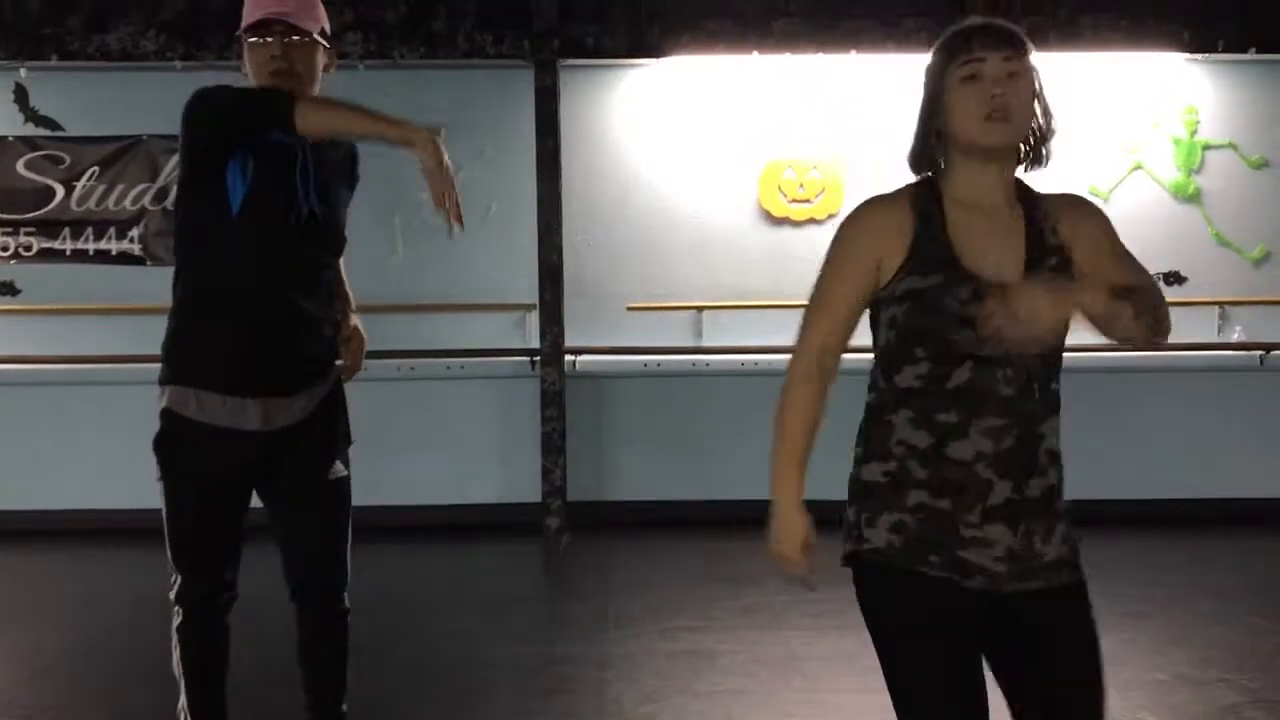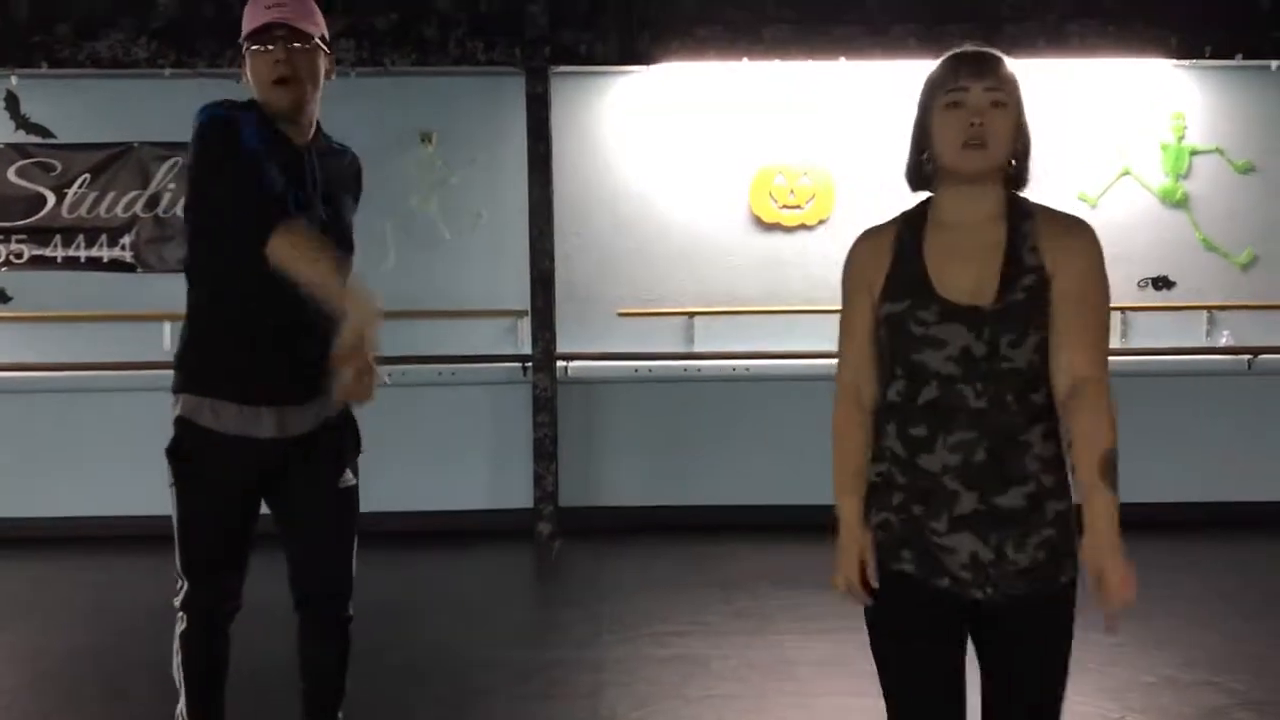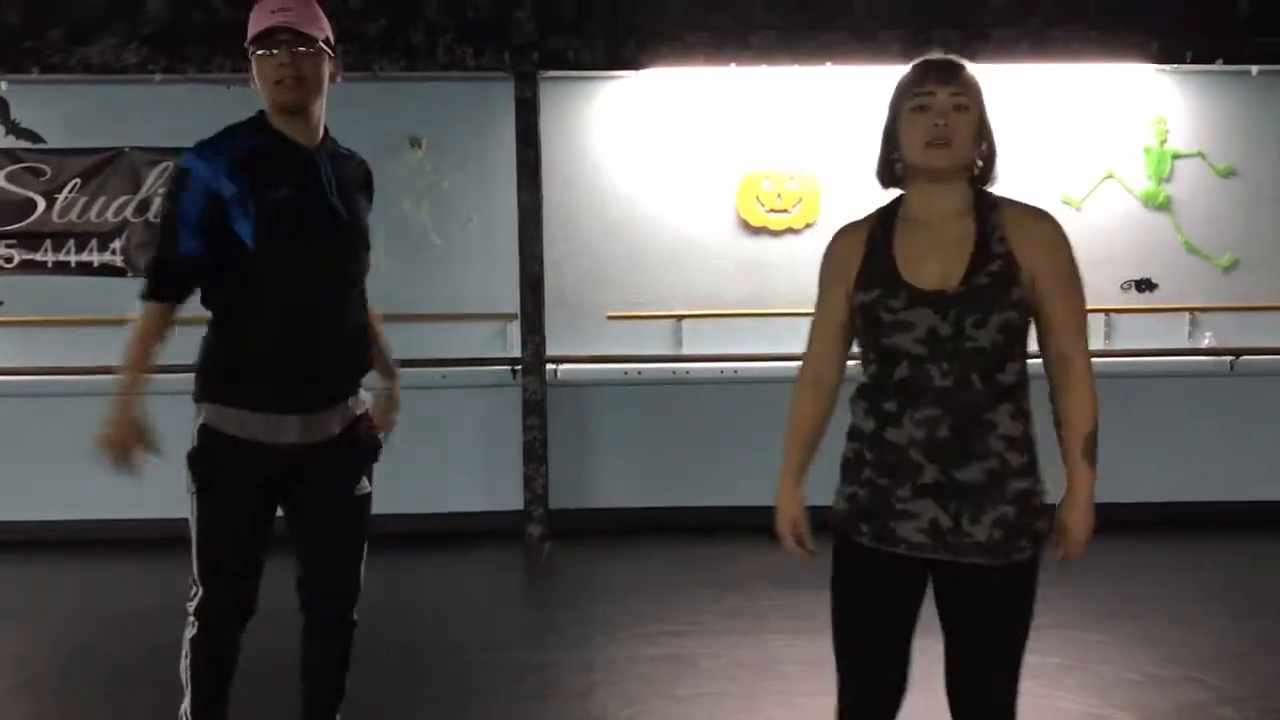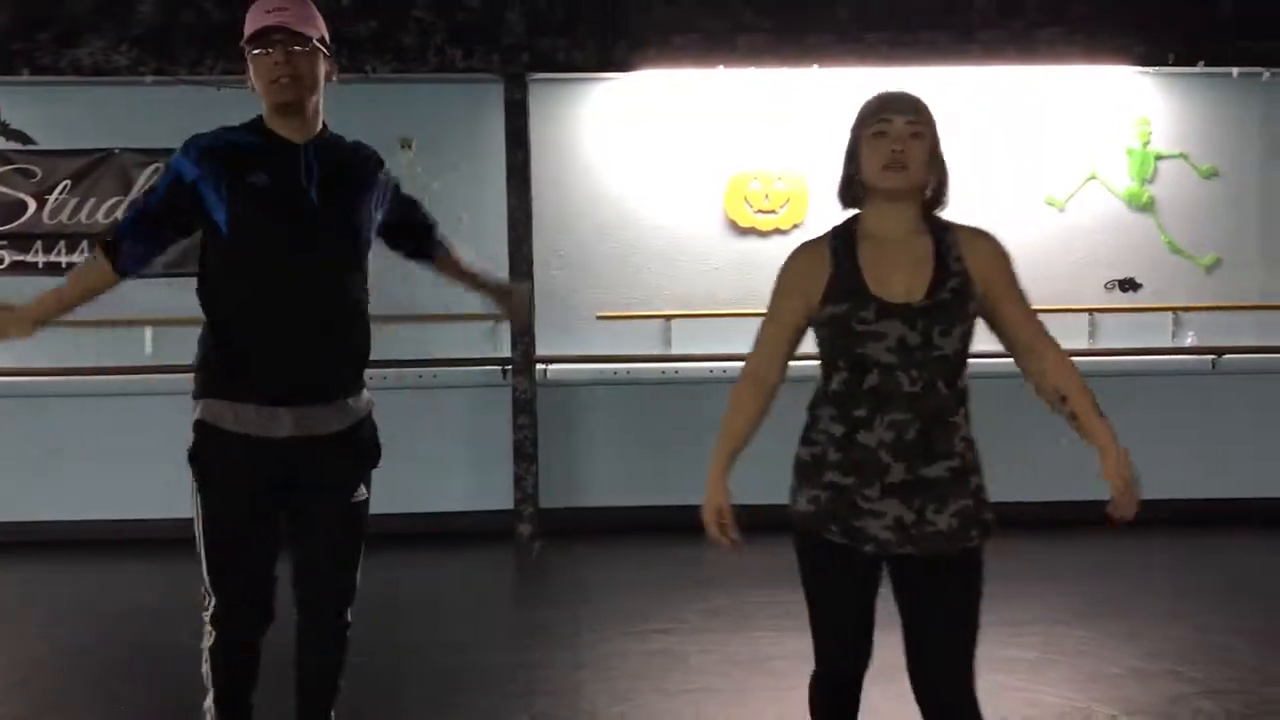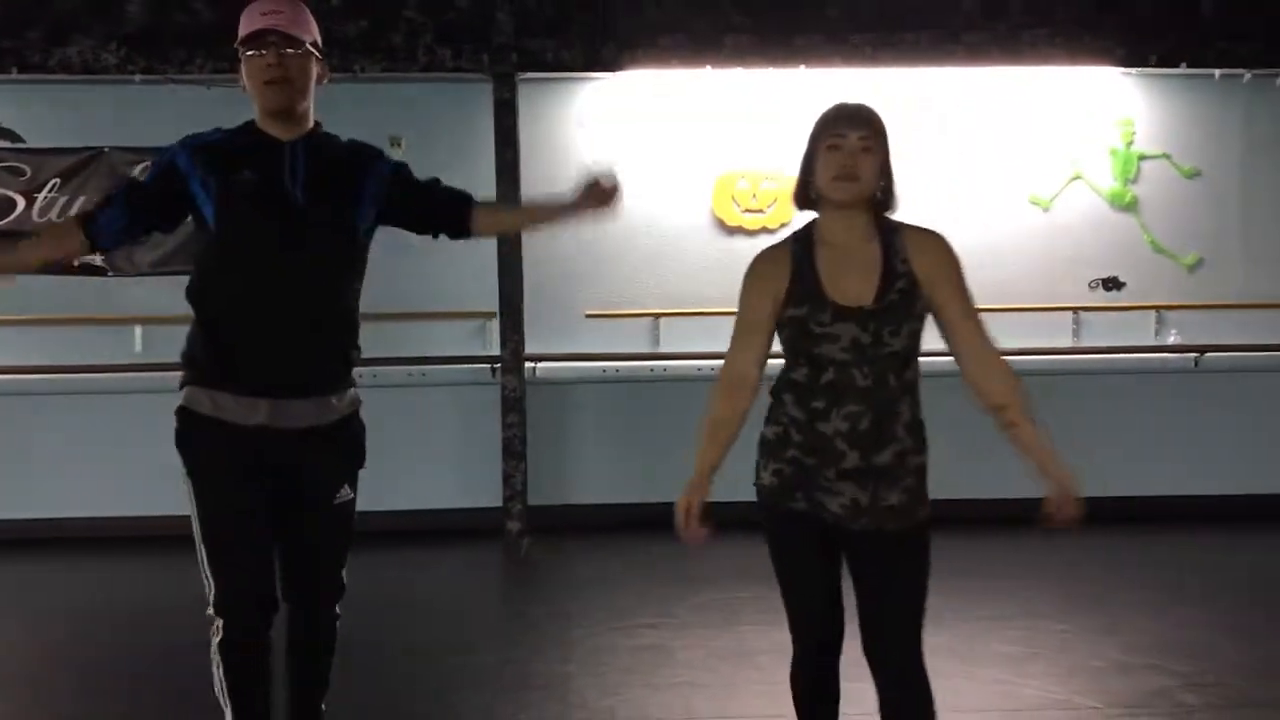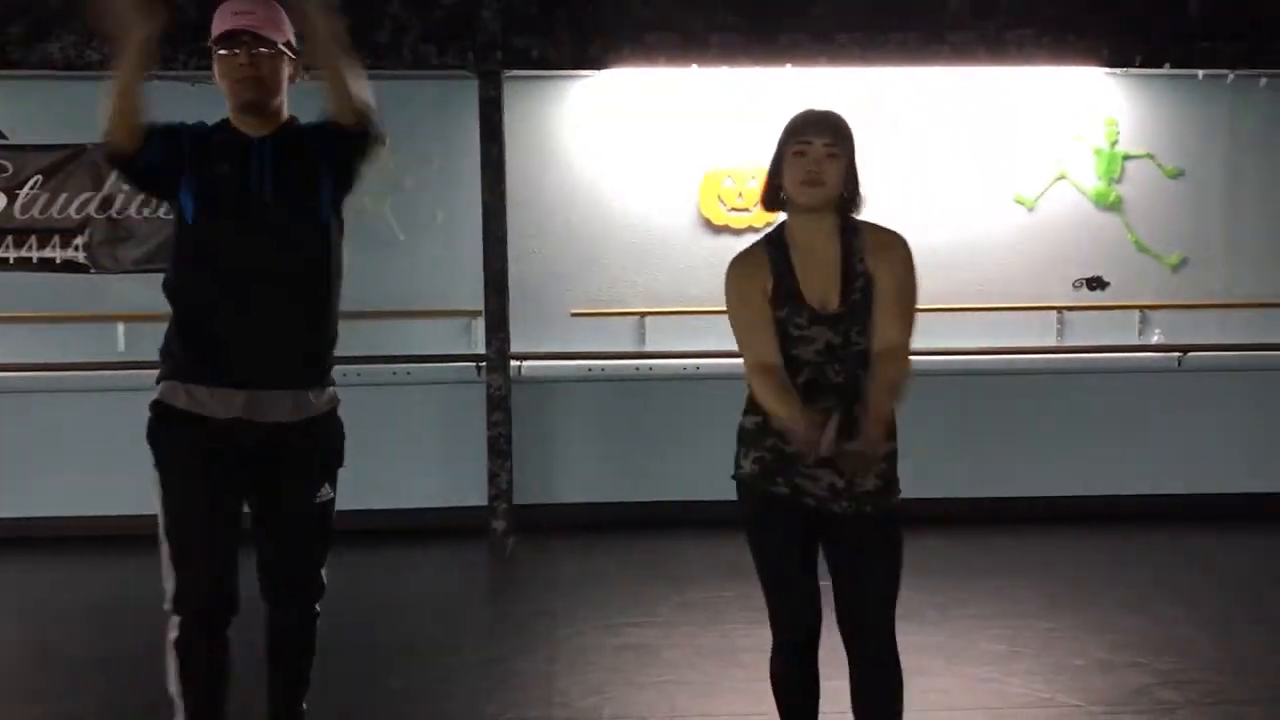
dt=0.2s
person 1, frame 1
left shoulder: (340, 156)
right shoulder: (216, 125)
right elbow: (280, 109)
left wrist: (346, 315)
right wrist: (417, 139)
left hip: (307, 407)
right hip: (206, 409)
left knee: (324, 588)
right knee: (201, 592)
person 1, frame 2
left shoulder: (343, 166)
right shoulder: (225, 131)
right elbow: (270, 220)
left wrist: (346, 327)
right wrist: (356, 308)
left hip: (318, 417)
right hip: (220, 416)
left knee: (328, 596)
right knee: (207, 599)
person 1, frame 3
left shoulder: (353, 172)
right shoulder: (217, 165)
right elbow: (168, 282)
left wrist: (385, 370)
right wrist: (127, 396)
left hip: (337, 426)
right hip: (243, 426)
left knee: (334, 601)
right knee: (221, 603)
person 1, frame 4
left shoulder: (363, 169)
right shoulder: (210, 160)
left elbow: (420, 236)
right elbow: (128, 247)
left wrist: (489, 287)
left hip: (339, 423)
right hip: (239, 423)
left knee: (329, 600)
right knee: (237, 605)
person 1, frame 5
left shoulder: (363, 168)
right shoulder: (203, 159)
left elbow: (461, 214)
right elbow: (106, 224)
left wrist: (565, 209)
left hip: (323, 418)
right hip: (223, 416)
left knee: (318, 594)
right knee: (240, 601)
person 1, frame 6
left shoulder: (325, 153)
right shoulder: (186, 152)
left elbow: (357, 117)
right elbow: (125, 150)
left hip: (301, 413)
right hip: (198, 410)
left knee: (296, 591)
right knee: (199, 598)
person 2, frame 1
left shoulder: (1070, 222)
right shoulder: (886, 224)
left elbow: (1151, 325)
right elbow: (812, 362)
left wrist: (1076, 299)
right wrist: (787, 498)
left hip: (1031, 536)
right hip: (908, 540)
person 2, frame 2
left shoulder: (1064, 243)
right shoulder: (879, 252)
left elbow: (1083, 386)
right elbow: (857, 396)
left wrist: (1100, 524)
right wrist: (851, 520)
left hip: (1030, 547)
right hip: (907, 546)
person 2, frame 3
left shoulder: (1029, 234)
right shoulder: (854, 247)
left elbow: (1071, 367)
right elbow: (820, 373)
left wrist: (1081, 483)
right wrist: (789, 485)
left hip: (995, 516)
right hip: (874, 514)
person 2, frame 4
left shoulder: (975, 254)
right shoulder: (816, 263)
left elbow: (1038, 354)
right elbow: (761, 373)
left wrist: (1108, 445)
right wrist: (718, 474)
left hip: (944, 507)
right hip: (835, 504)
person 2, frame 5
left shoulder: (923, 253)
right shoulder: (775, 267)
left elbow: (979, 360)
right elbow: (738, 378)
left wrist: (1046, 460)
right wrist: (699, 481)
left hip: (892, 488)
right hip: (795, 484)
left knee: (897, 659)
right knee: (815, 644)
person 2, frame 6
left shoulder: (884, 251)
right shoulder: (751, 268)
left elbow: (891, 357)
right elbow: (763, 368)
left wrist: (874, 422)
right wrist: (799, 423)
left hip: (864, 472)
right hip: (775, 471)
left knee: (872, 637)
right knee: (794, 632)
